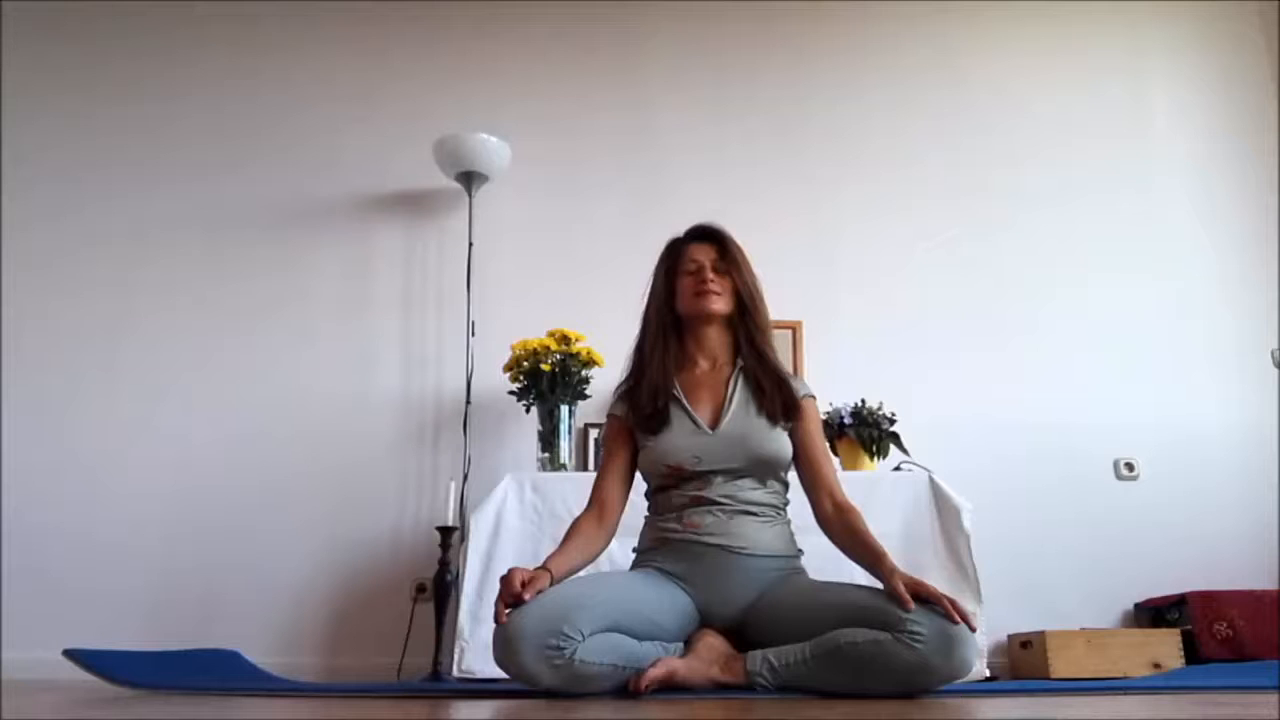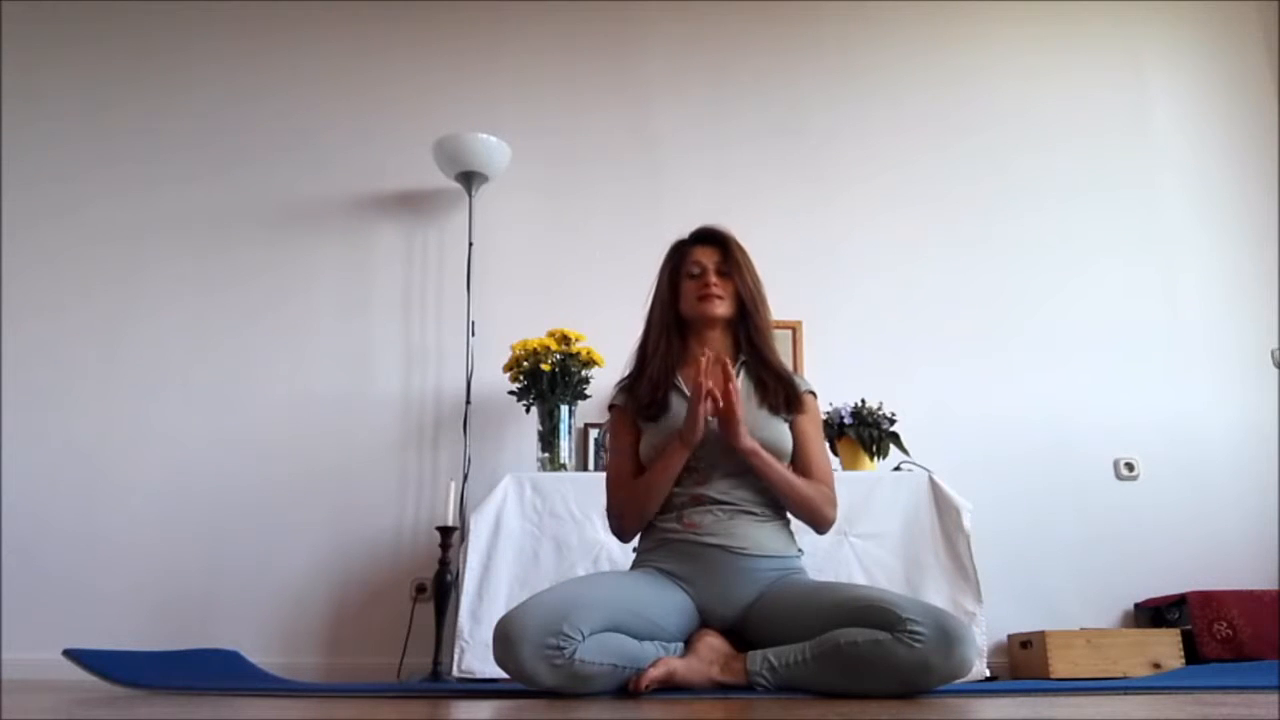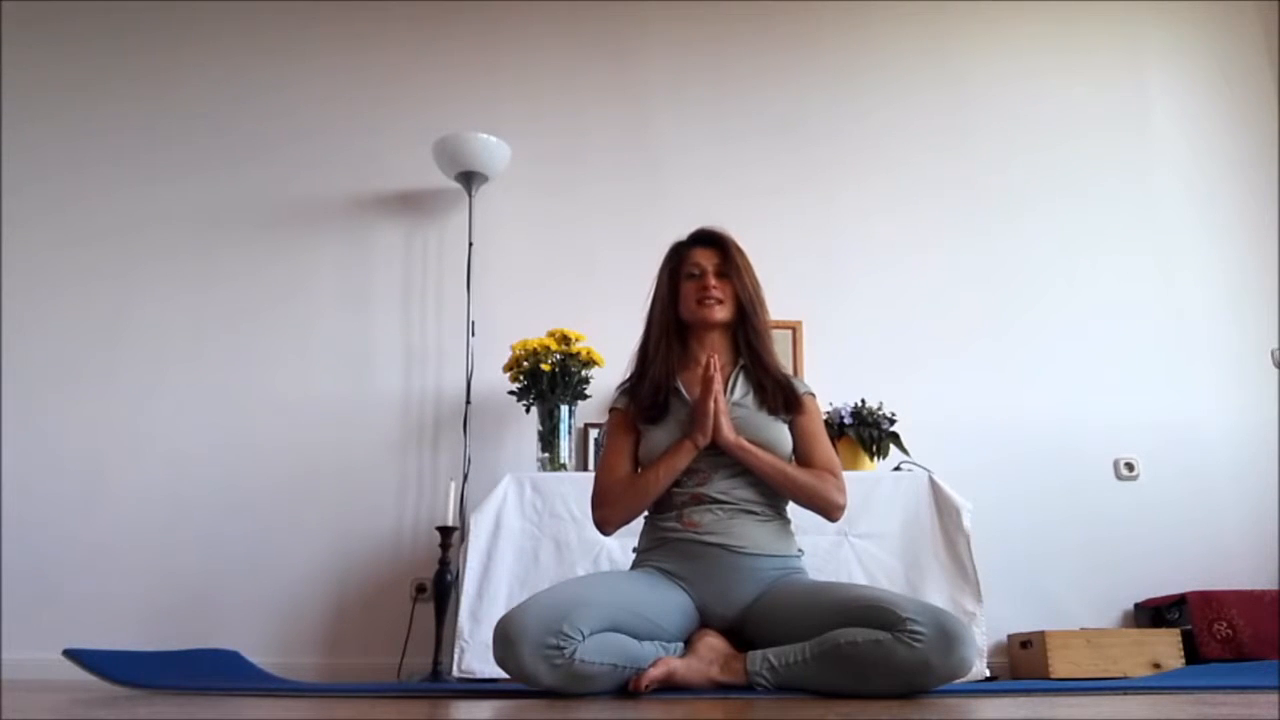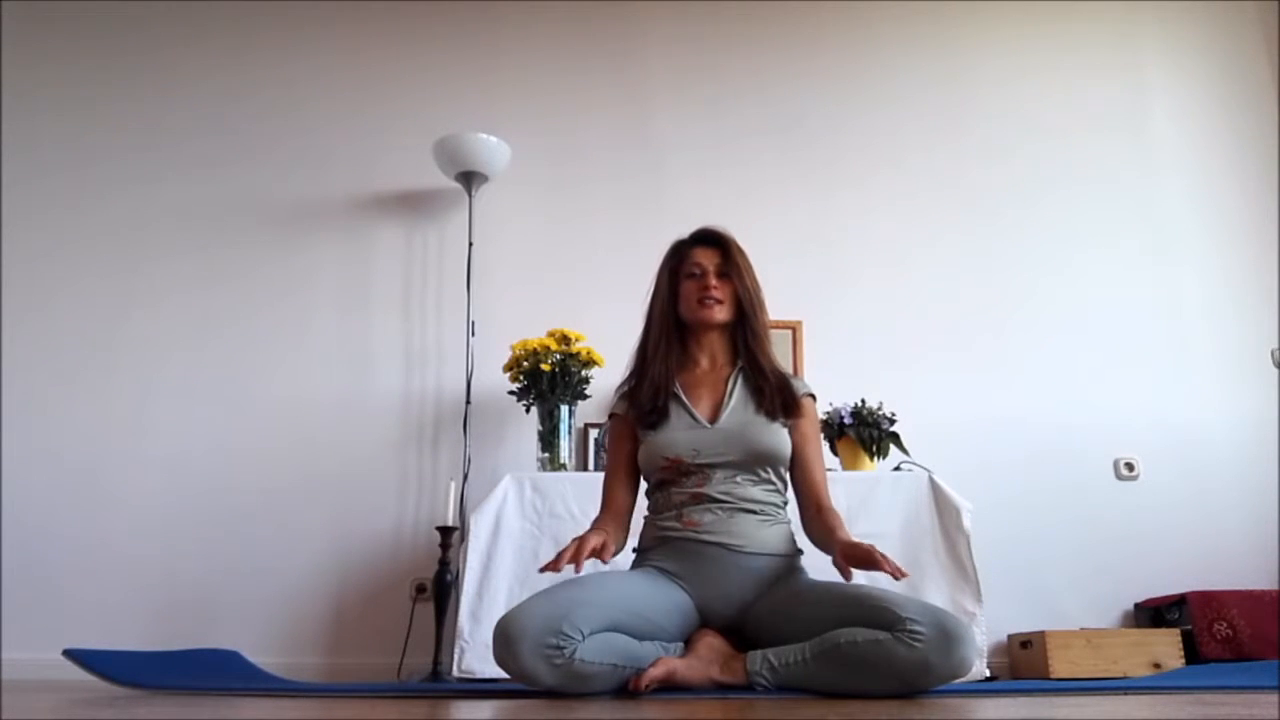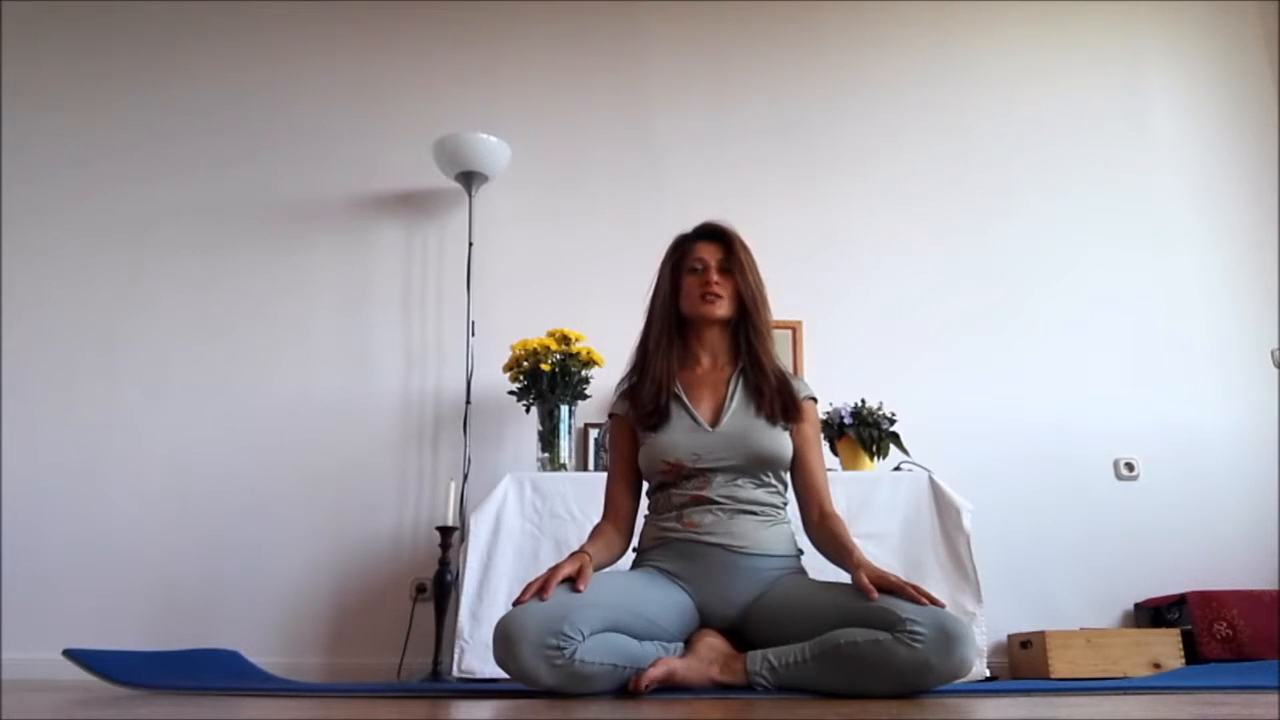
dt=1s
person 1, frame 1
left shoulder: (785, 390)
right shoulder: (636, 399)
left elbow: (832, 505)
right elbow: (601, 514)
left wrist: (889, 570)
right wrist: (547, 572)
left hip: (771, 580)
right hip: (666, 578)
left knee: (946, 644)
right knee: (524, 638)
left ankle: (730, 665)
right ankle: (709, 655)
person 1, frame 2
left shoulder: (787, 388)
right shoulder: (638, 394)
left elbow: (824, 513)
right elbow: (623, 524)
left wrist: (746, 444)
right wrist: (686, 443)
left hip: (771, 579)
right hip: (667, 578)
left knee: (947, 644)
right knee: (521, 640)
left ankle: (728, 665)
right ankle: (707, 653)
person 1, frame 3
left shoulder: (786, 391)
right shoulder: (637, 397)
left elbow: (832, 500)
right elbow: (608, 514)
left wrist: (733, 439)
right wrist: (692, 440)
left hip: (770, 578)
right hip: (667, 576)
left knee: (944, 643)
right knee: (523, 638)
left ankle: (729, 665)
right ankle: (711, 656)
person 1, frame 4
left shoulder: (787, 392)
right shoulder: (637, 400)
left elbow: (818, 507)
right elbow: (613, 516)
left wrist: (842, 542)
right wrist: (597, 537)
left hip: (771, 582)
right hip: (667, 577)
left knee: (944, 643)
right knee: (522, 639)
left ankle: (731, 665)
right ankle: (728, 658)
person 1, frame 5
left shoulder: (787, 392)
right shoulder: (638, 397)
left elbow: (819, 513)
right elbow: (617, 521)
left wrist: (858, 563)
right wrist: (584, 556)
left hip: (772, 579)
right hip: (667, 578)
left knee: (945, 644)
right knee: (522, 638)
left ankle: (730, 665)
right ankle: (715, 657)
